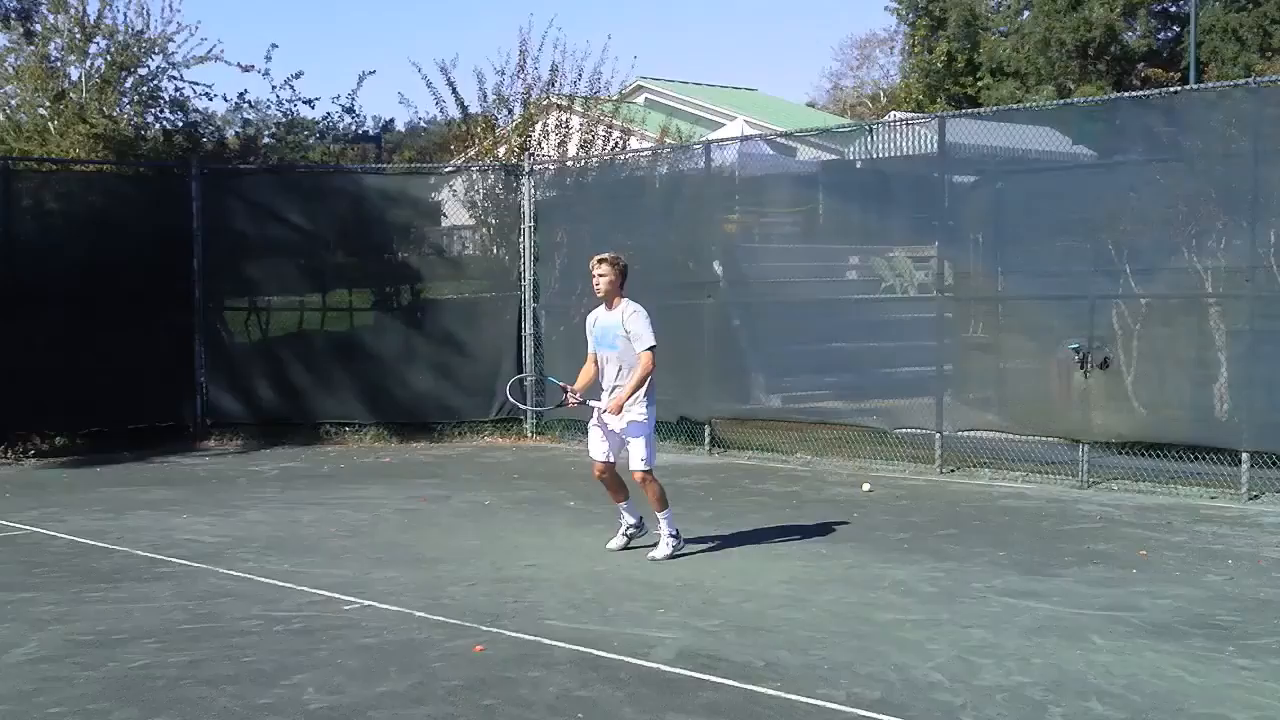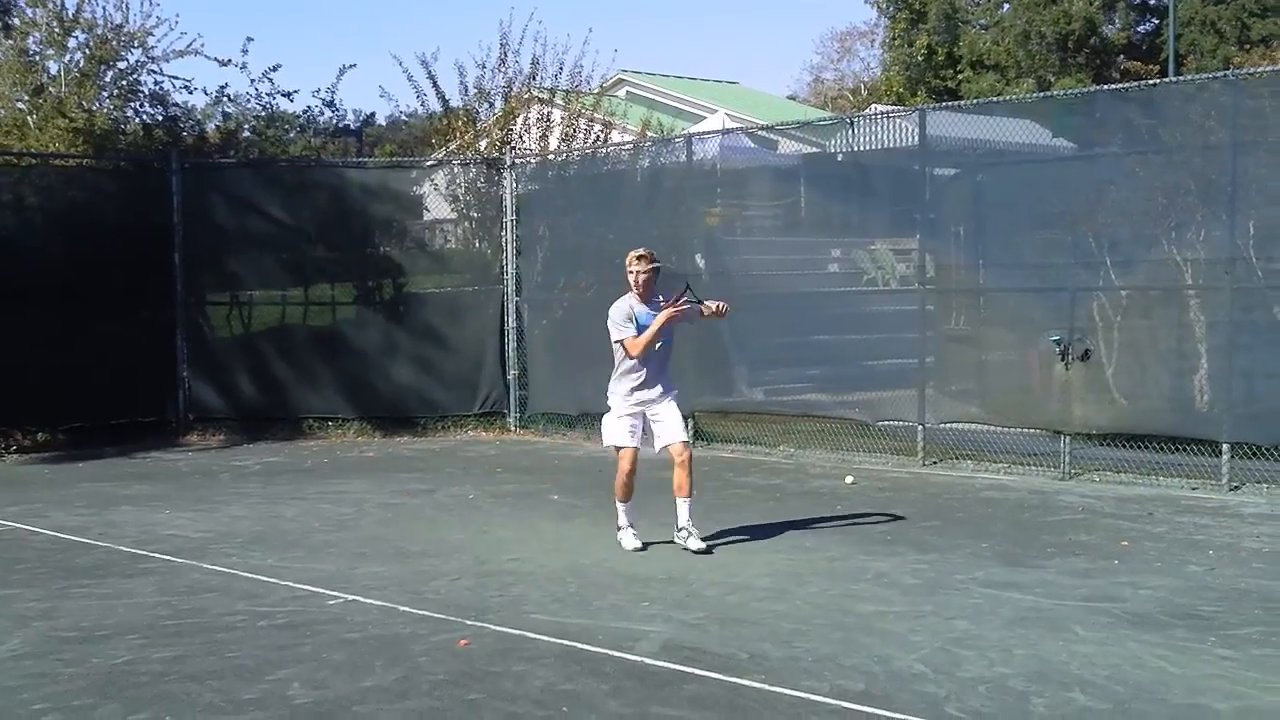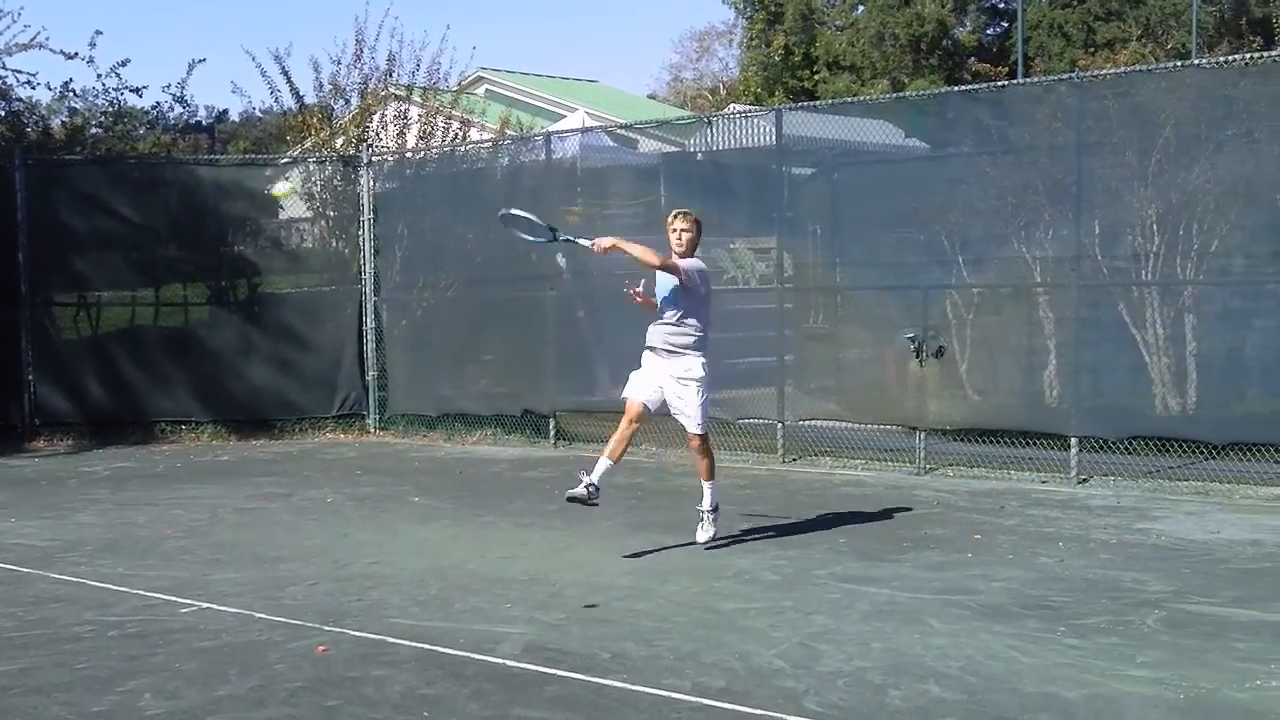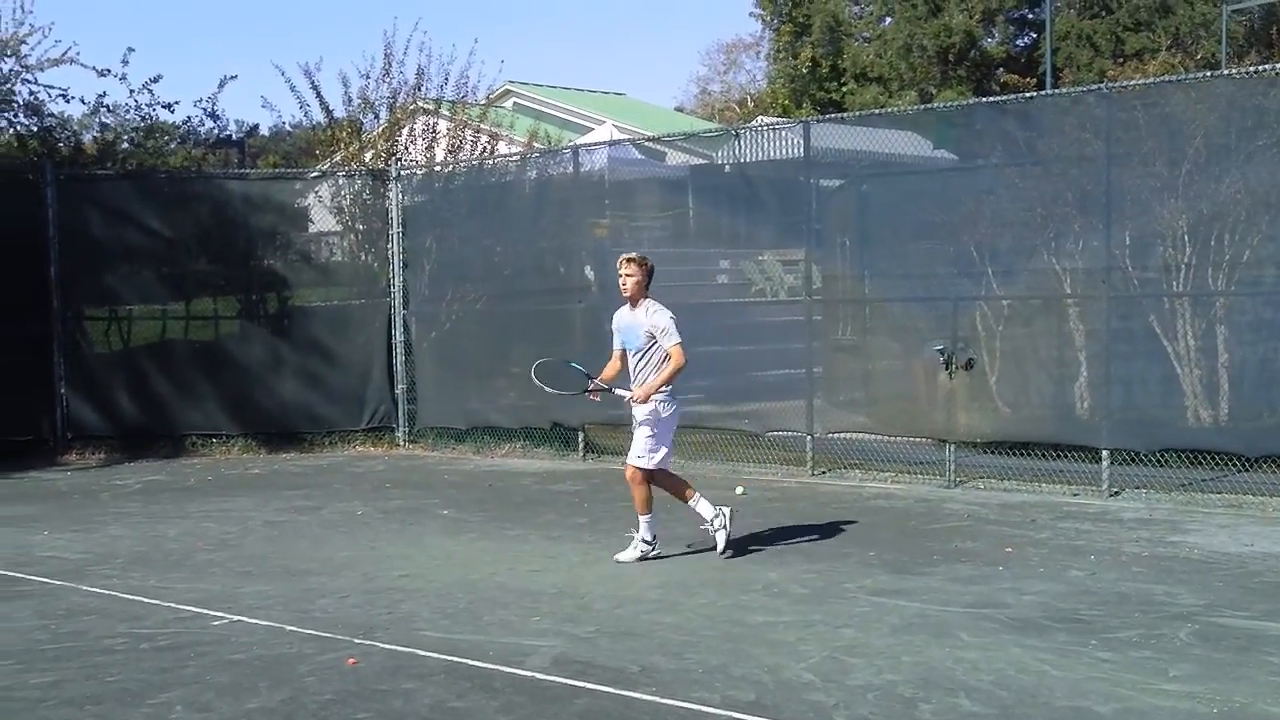
dt=1s
person 1, frame 1
left shoulder: (634, 313)
right shoulder: (593, 319)
left elbow: (648, 362)
left wrist: (623, 397)
right wrist: (577, 388)
left hip: (635, 406)
right hip: (608, 406)
left knee: (642, 474)
right knee: (601, 470)
left ankle: (671, 535)
right ankle: (632, 523)
person 1, frame 2
left shoulder: (664, 305)
right shoulder: (620, 309)
left elbow: (702, 308)
right elbow: (635, 350)
left wrist: (717, 308)
right wrist: (662, 320)
left hip: (661, 396)
right hip: (625, 398)
left knee: (683, 456)
right knee: (628, 465)
left ankle: (684, 527)
right ankle: (624, 525)
person 1, frame 3
left shoulder: (696, 269)
right shoulder: (662, 274)
left elbow: (659, 260)
left wrist: (617, 243)
right wrist: (645, 299)
left hip: (685, 365)
right hip: (654, 360)
left knee: (697, 440)
right knee: (631, 418)
left ankle: (708, 510)
right ankle: (591, 484)
person 1, frame 4
left shoulder: (659, 315)
right shoulder: (620, 318)
left elbow: (679, 358)
right elbow: (617, 361)
left wrist: (649, 388)
right wrist: (600, 381)
left hip: (658, 406)
right hip: (642, 406)
left knee: (634, 473)
right knee: (656, 473)
left ankle: (646, 540)
right ankle: (714, 515)
